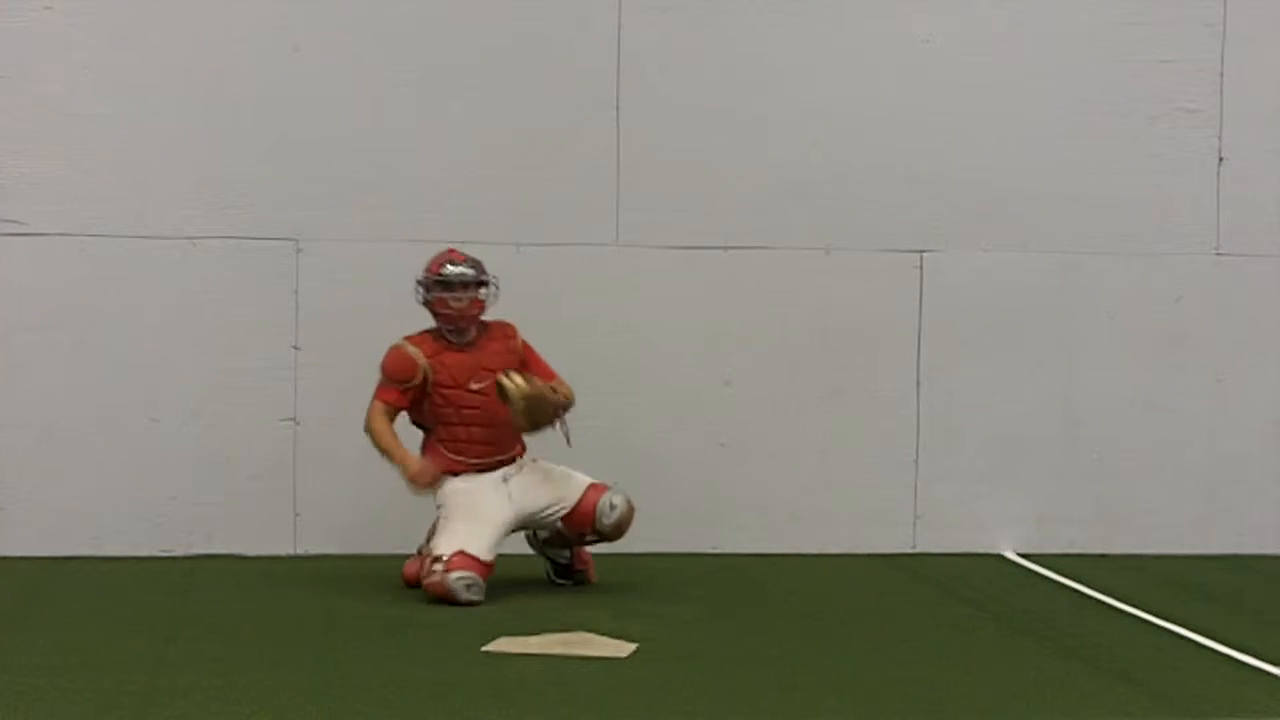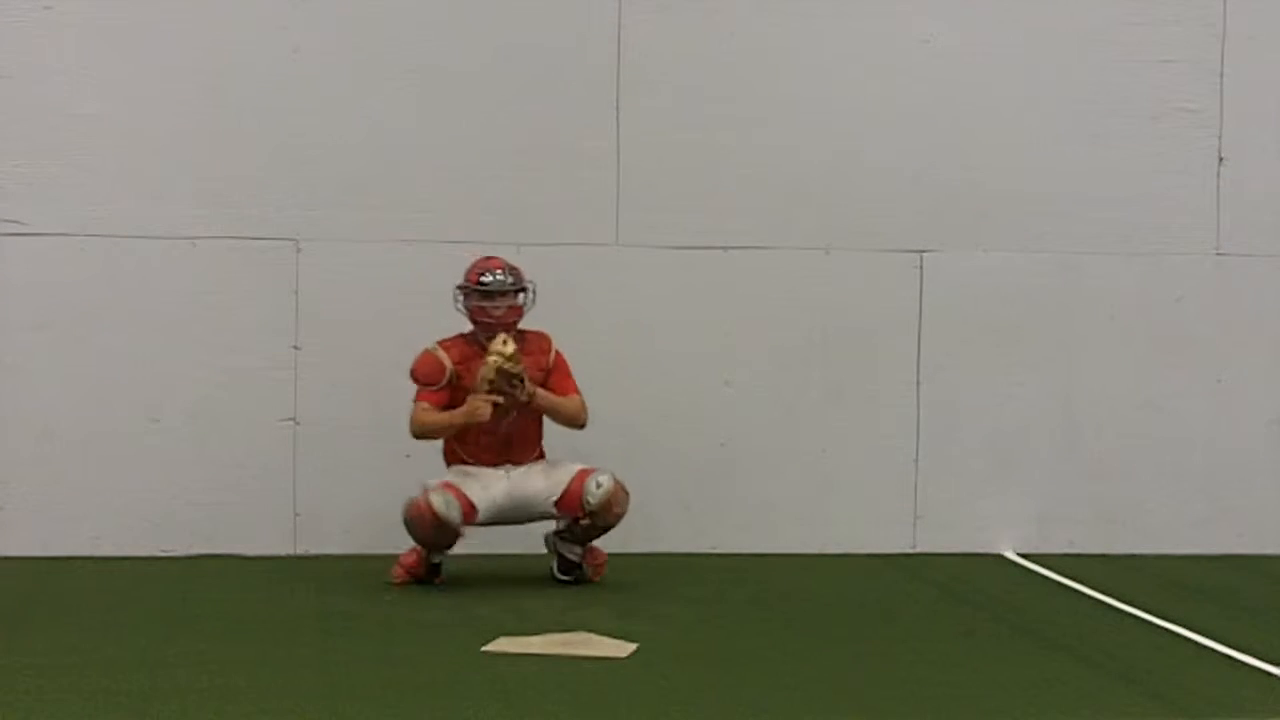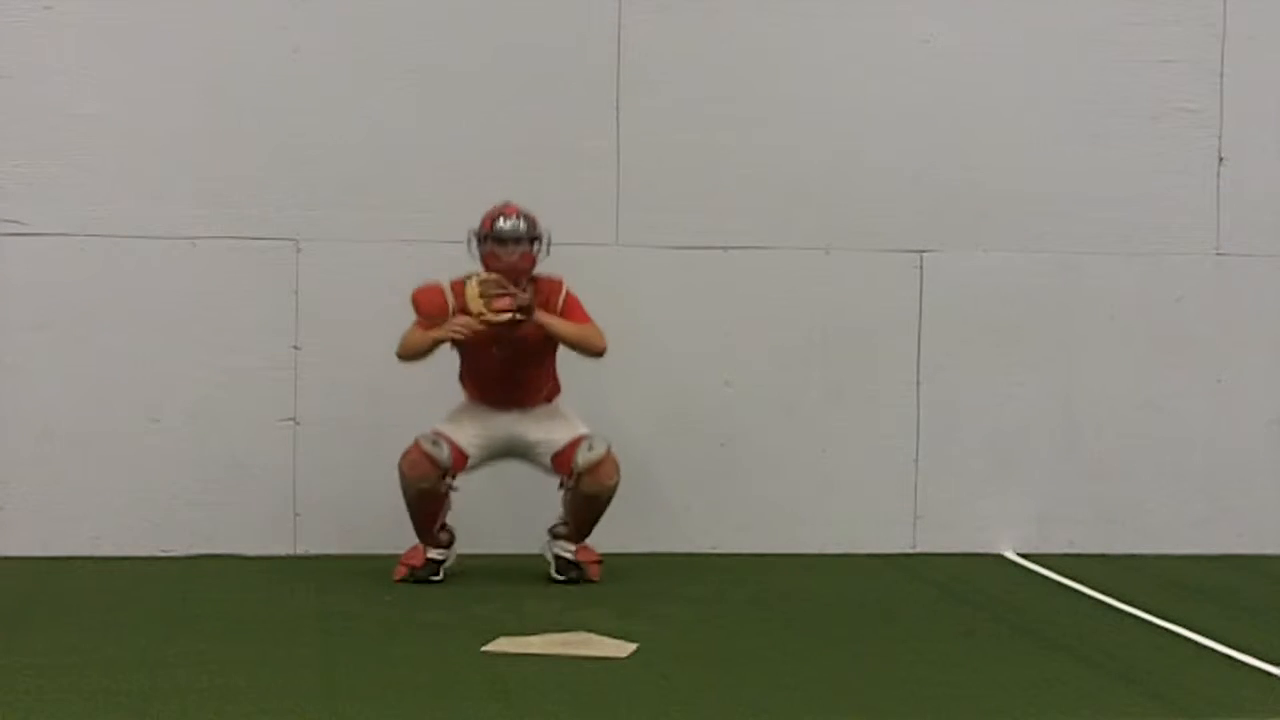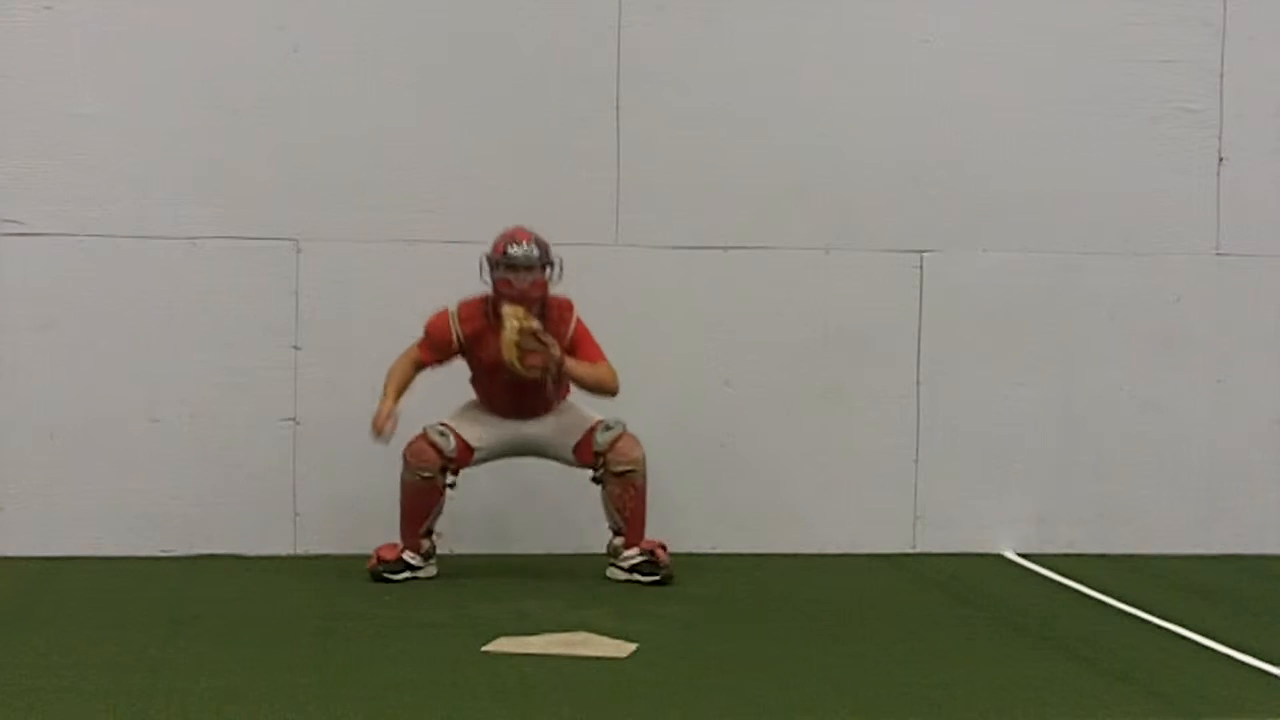
dt=0.3s
person 1, frame 1
left shoulder: (507, 338)
right shoulder: (417, 355)
left elbow: (565, 395)
right elbow: (376, 420)
left wrist: (554, 394)
right wrist: (407, 461)
left hip: (522, 474)
right hip: (464, 487)
left knee: (616, 512)
right knee: (456, 586)
left ankle: (554, 544)
right ankle: (437, 551)
person 1, frame 2
left shoulder: (541, 349)
right shoulder: (448, 356)
left elbow: (578, 416)
right elbow: (418, 425)
left wrist: (533, 395)
right wrist: (462, 416)
left hip: (532, 474)
right hip: (472, 477)
left knee: (611, 496)
right knee: (423, 512)
left ankle: (568, 545)
right ankle: (433, 551)
person 1, frame 3
left shoulder: (553, 295)
right shoulder: (459, 295)
left elbow: (598, 345)
right elbow: (405, 349)
left wrist: (539, 317)
right wrist: (441, 333)
left hip: (540, 415)
right hip: (480, 415)
left knee: (602, 469)
right knee: (417, 463)
left ankle: (565, 543)
right ankle: (436, 546)
person 1, frame 4
left shoulder: (561, 316)
right shoulder: (468, 317)
left elbow: (609, 383)
right elbow: (411, 359)
left wrist: (562, 363)
right wrist: (388, 403)
left hip: (552, 417)
right hip: (489, 419)
left knee: (625, 450)
right knee: (422, 453)
left ankle: (629, 552)
right ankle: (414, 554)
